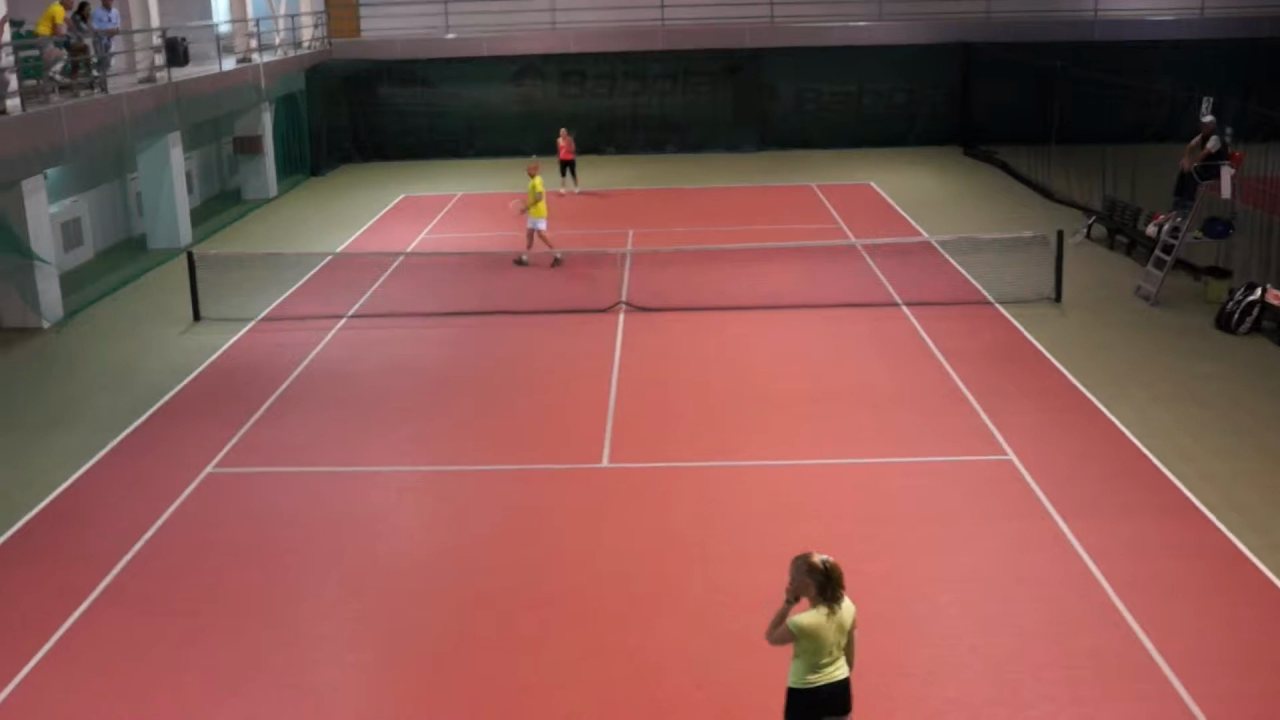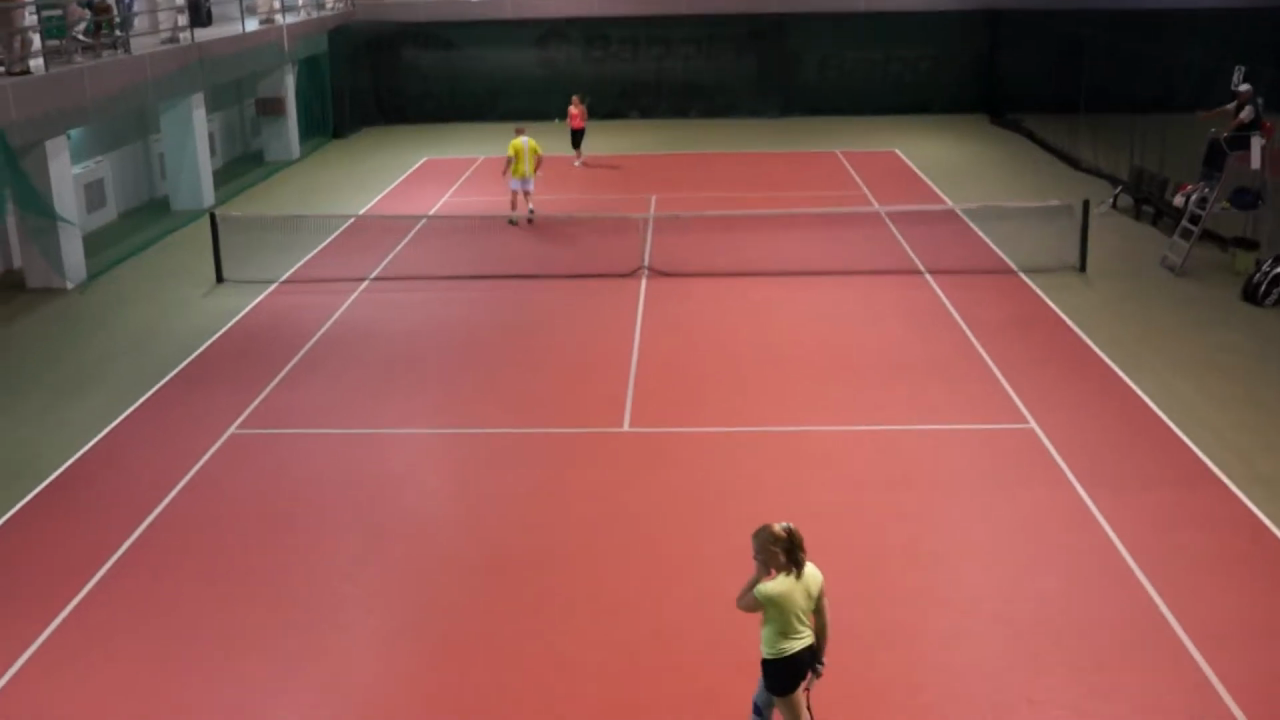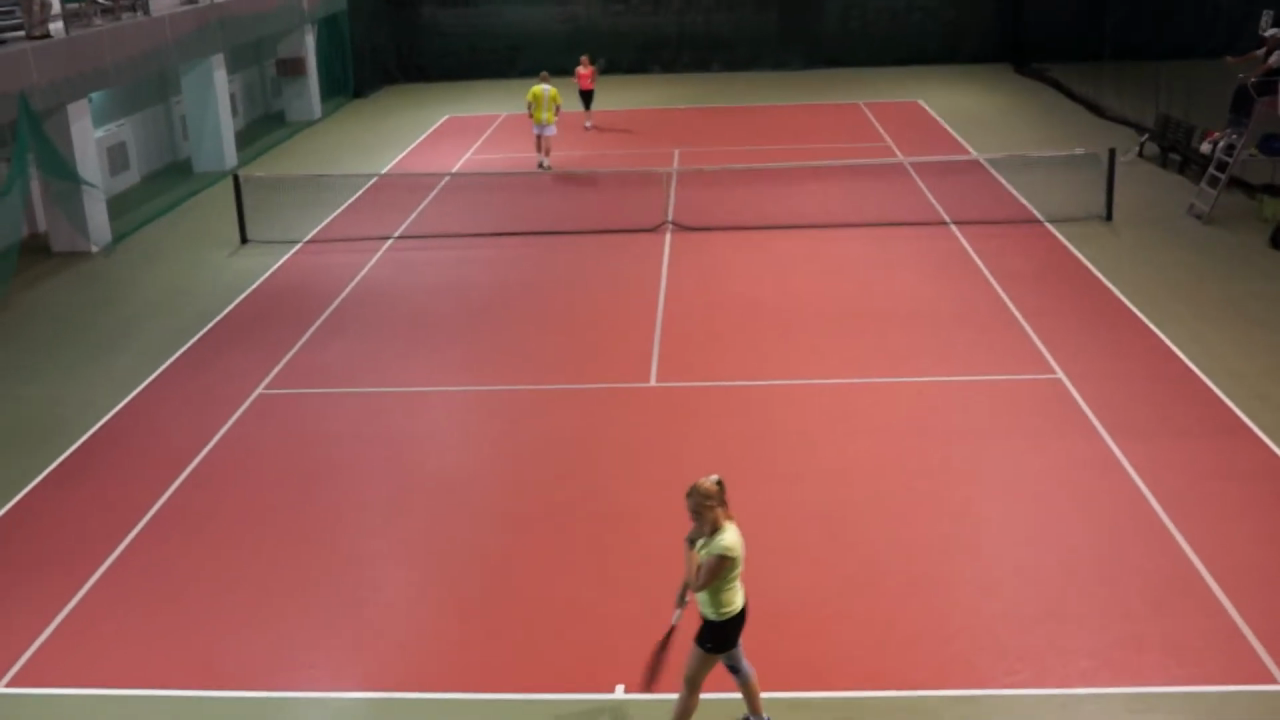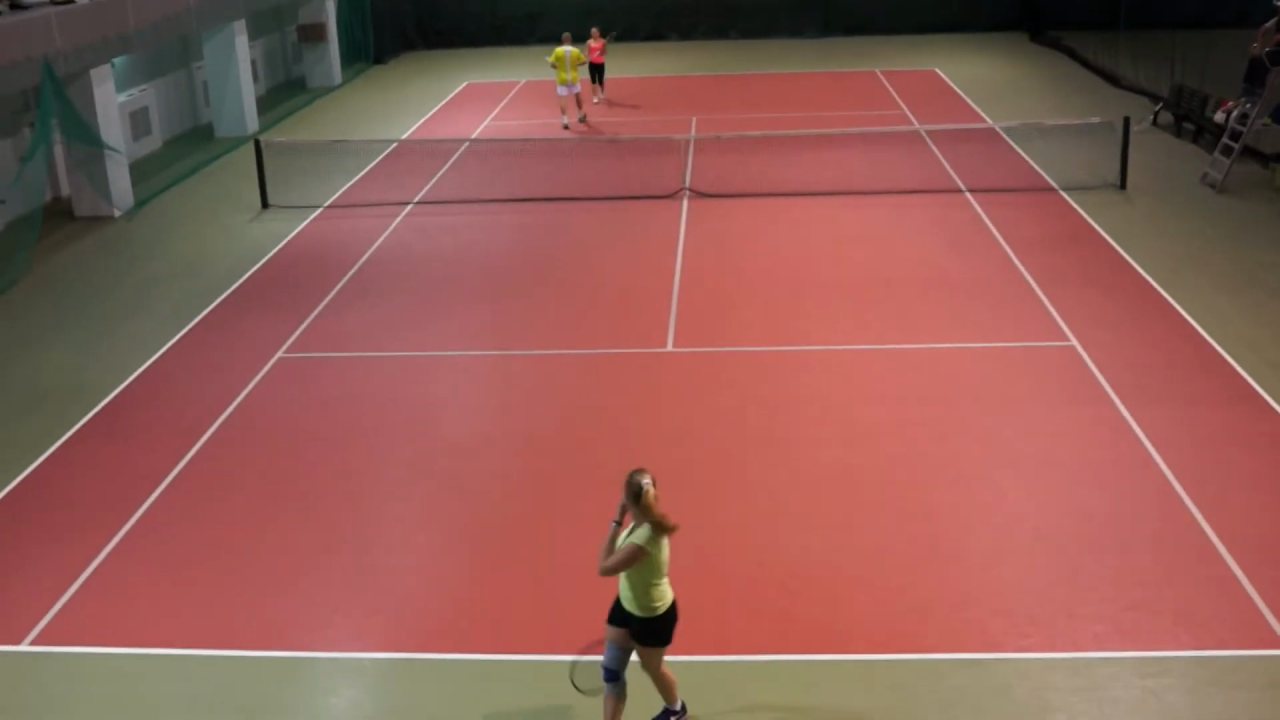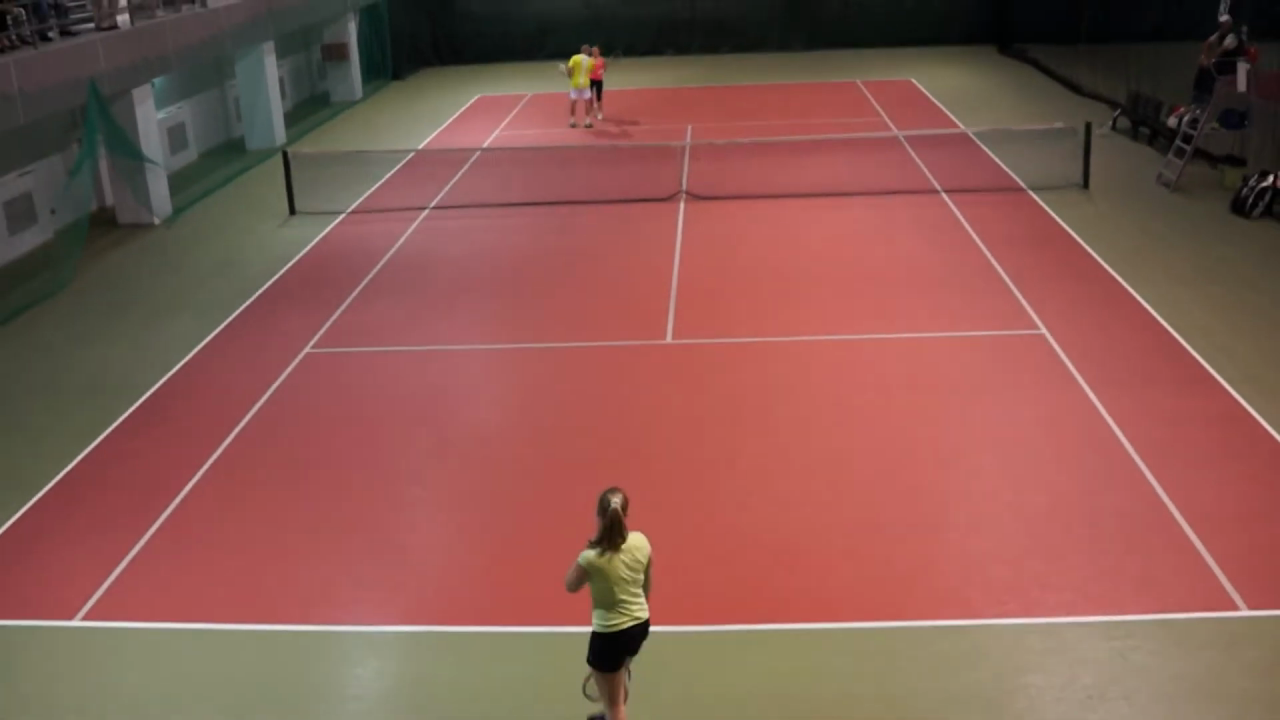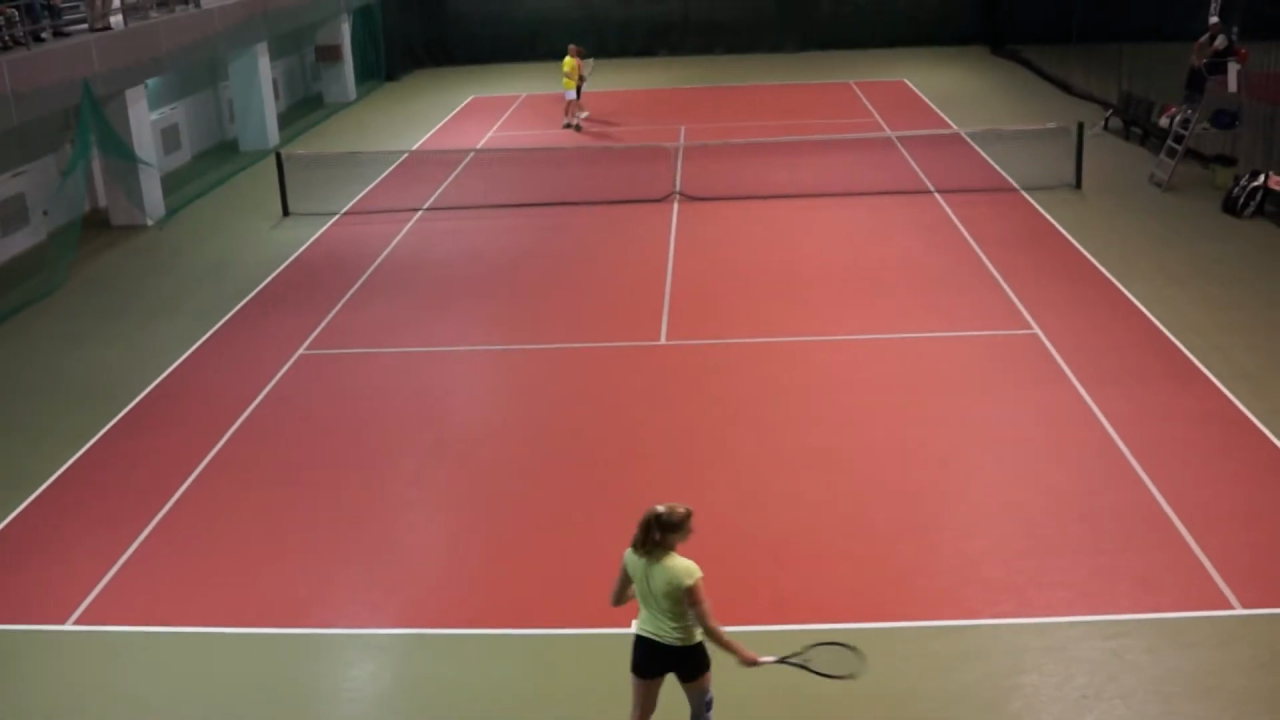
dt=0.7s
person 1, frame 1
left shoulder: (802, 623)
right shoulder: (846, 605)
left elbow: (771, 637)
right elbow: (850, 651)
left wrist: (788, 603)
left hip: (806, 694)
right hip: (839, 687)
person 1, frame 2
left shoulder: (769, 591)
right shoulder: (811, 572)
left elbow: (741, 603)
right elbow: (822, 620)
left wrist: (758, 575)
right wrist: (818, 657)
left hip: (782, 660)
right hip: (805, 652)
person 1, frame 3
left shoulder: (725, 544)
right shoulder: (714, 529)
left elbow: (698, 584)
right elbow: (699, 572)
left wrist: (691, 543)
right wrist: (684, 590)
left hip: (722, 619)
right hip: (724, 613)
left knee: (691, 682)
right knee: (737, 664)
person 1, frame 4
left shoulder: (645, 537)
right shoulder: (646, 523)
left elbow: (604, 568)
left wrist: (617, 523)
left hip: (654, 615)
right hip: (626, 605)
left knee: (652, 670)
right knee: (611, 672)
person 1, frame 5
left shoulder: (591, 558)
right shoulder: (641, 542)
left elbow: (571, 586)
left hip: (610, 633)
right hip: (640, 624)
right knee: (618, 676)
person 1, frame 6
left shoulder: (632, 556)
right shoulder: (686, 571)
left elbow: (616, 600)
right elbow: (708, 626)
right wrist: (739, 652)
left hip: (646, 643)
right hip: (685, 649)
